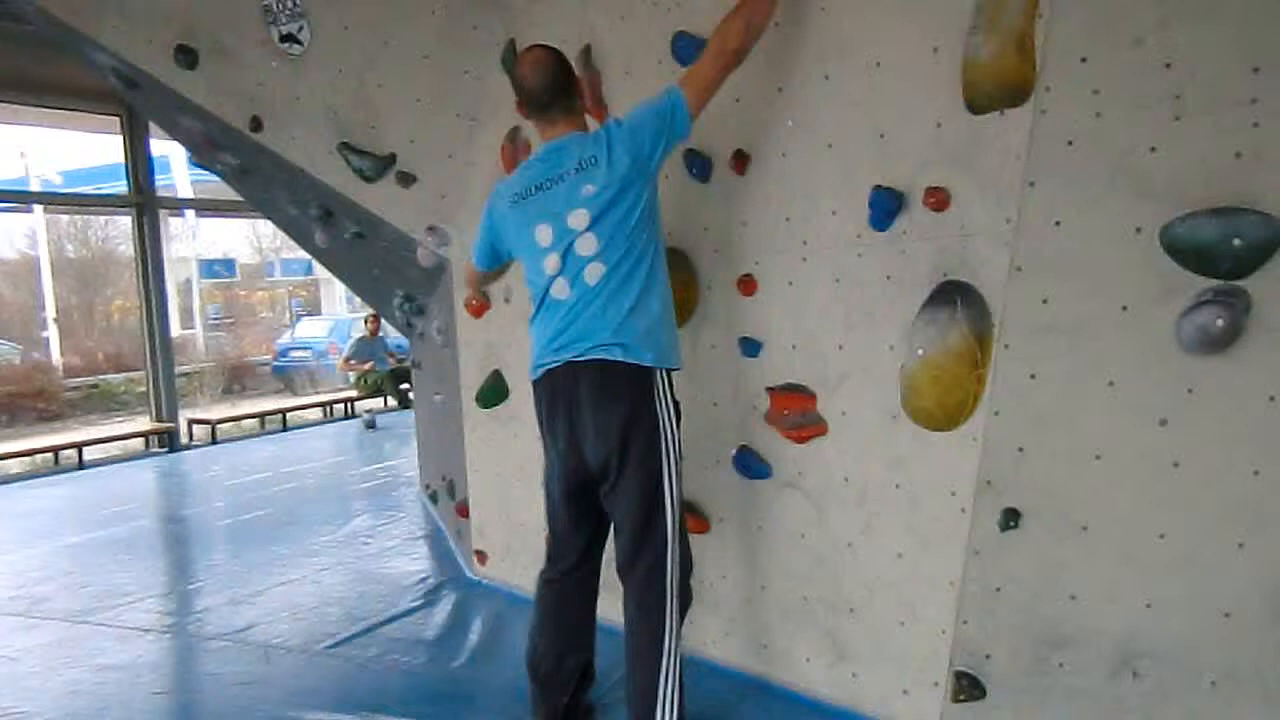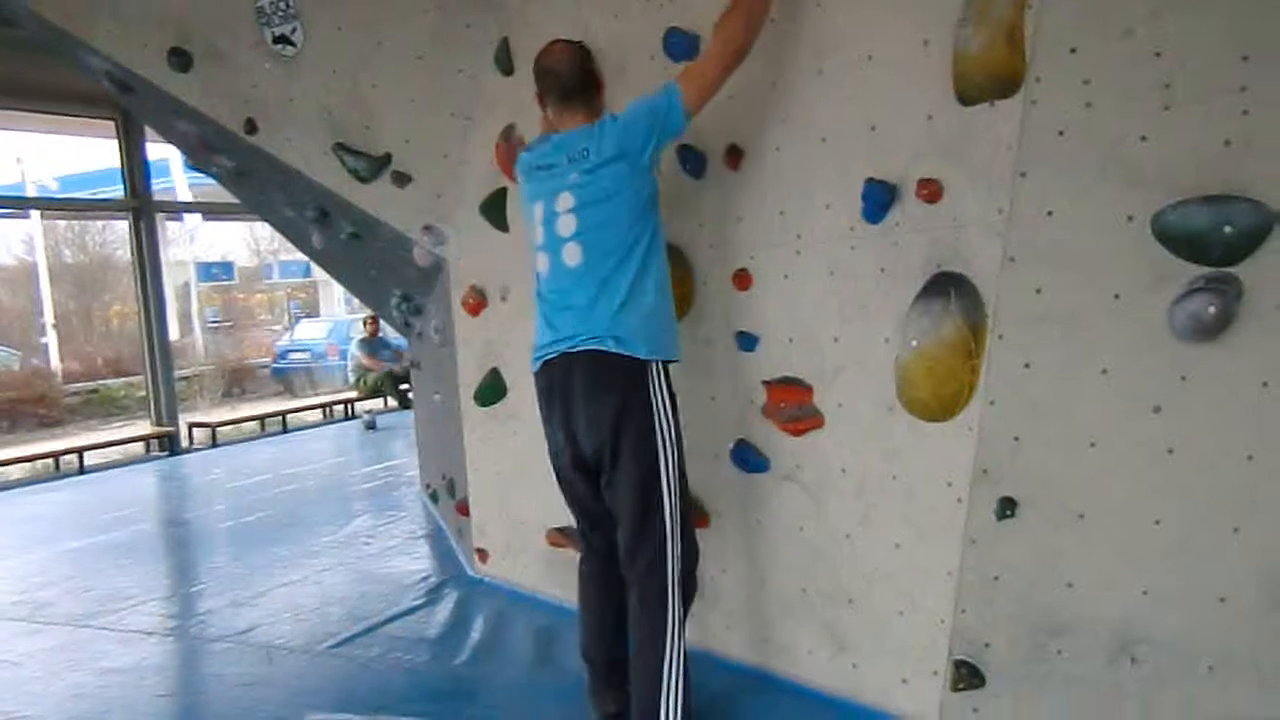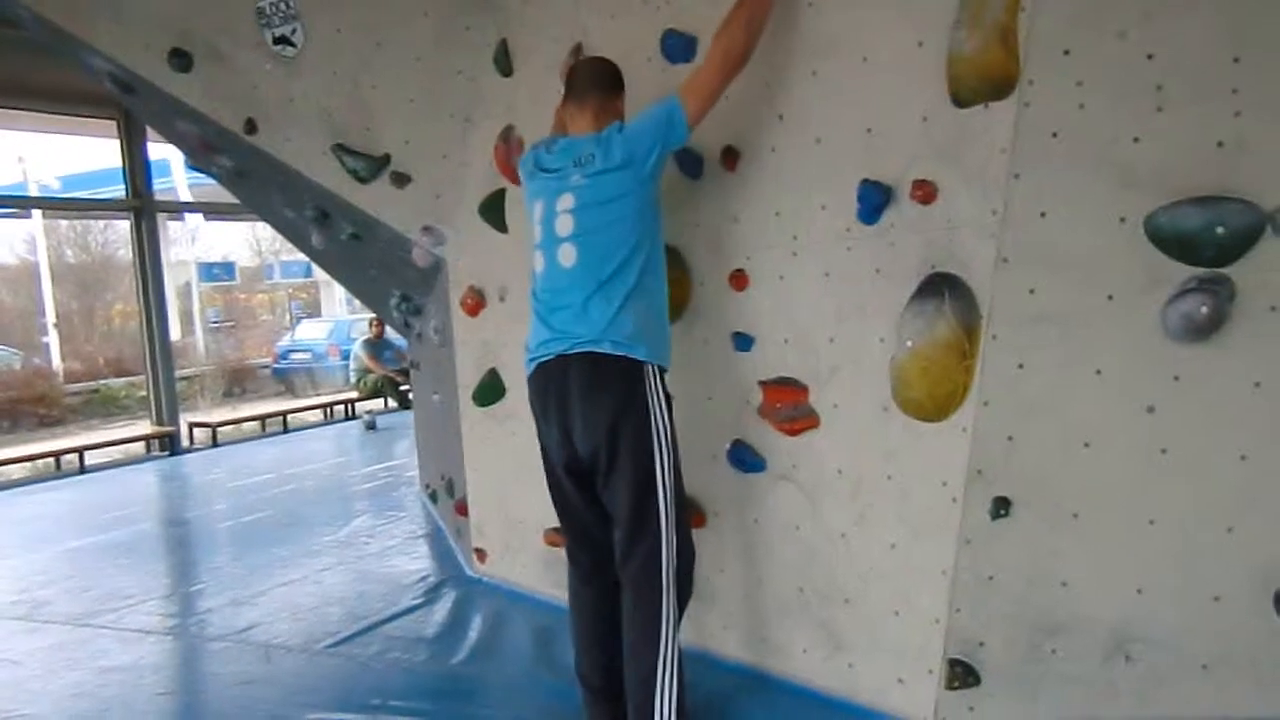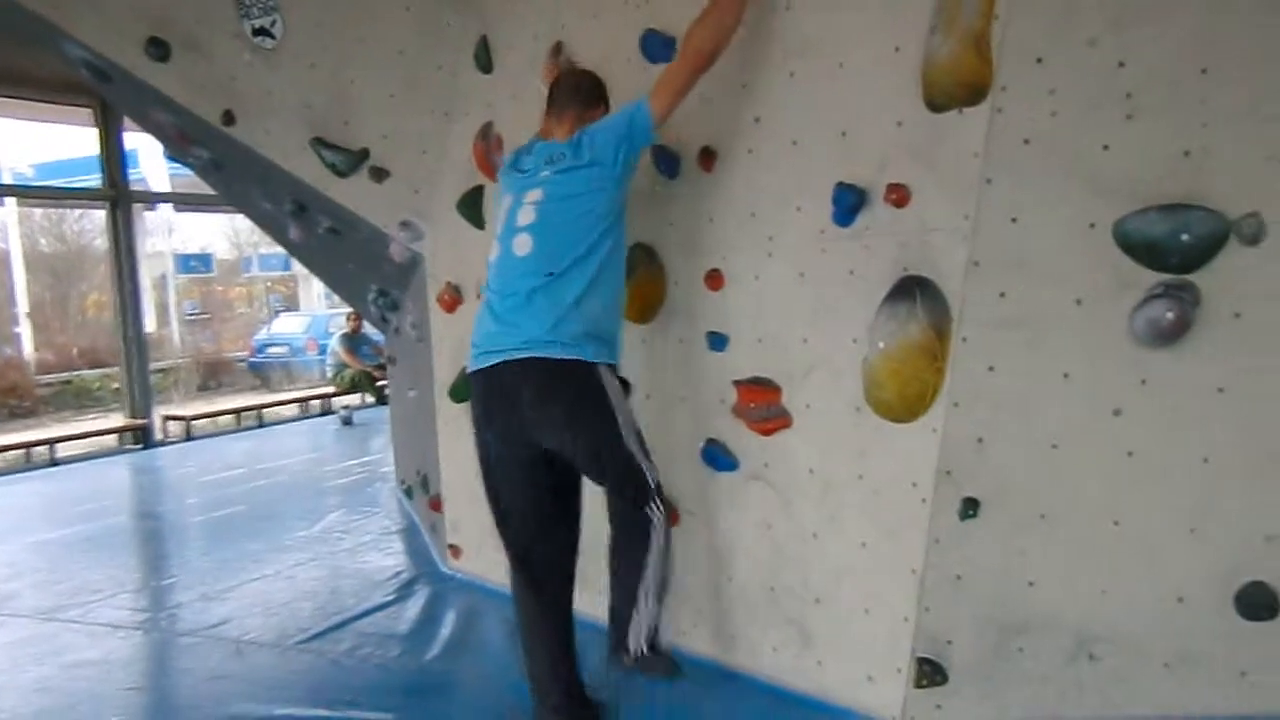
dt=0.4s
person 1, frame 1
left shoulder: (508, 195)
right shoulder: (626, 144)
left elbow: (476, 278)
left wrist: (481, 279)
left hip: (555, 391)
right hip: (626, 382)
left knee: (568, 553)
right knee: (654, 566)
person 1, frame 2
left shoulder: (533, 165)
right shoulder: (625, 138)
left wrist: (553, 95)
left hip: (555, 379)
right hip: (622, 371)
left knee: (602, 545)
right knee: (658, 557)
person 1, frame 3
left shoulder: (537, 165)
right shoulder: (630, 147)
right elbow: (726, 58)
left wrist: (571, 85)
left hip: (549, 382)
right hip: (616, 375)
left knee: (590, 555)
right knee: (654, 561)
person 1, frame 4
left shoulder: (518, 167)
right shoulder: (603, 148)
right elbow: (692, 59)
left wrist: (554, 89)
left hip: (491, 383)
right hip: (567, 375)
left knee: (536, 556)
right knee: (639, 494)
right ankle: (637, 640)
